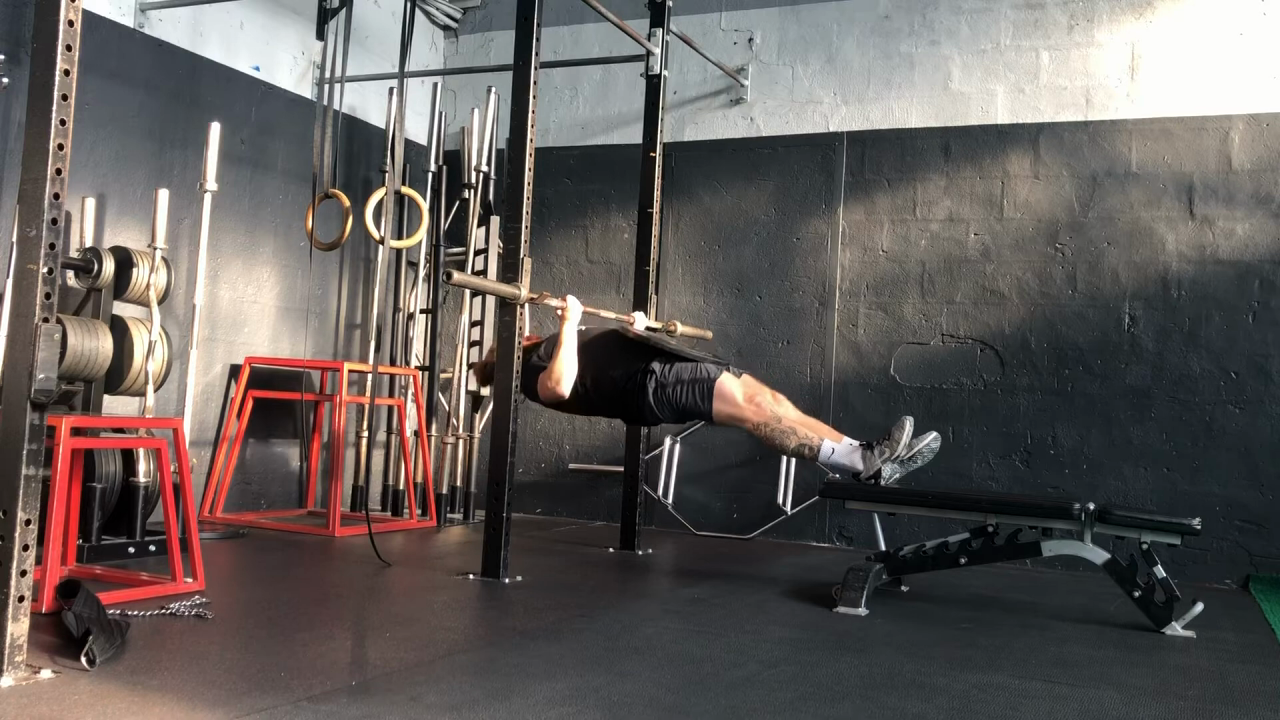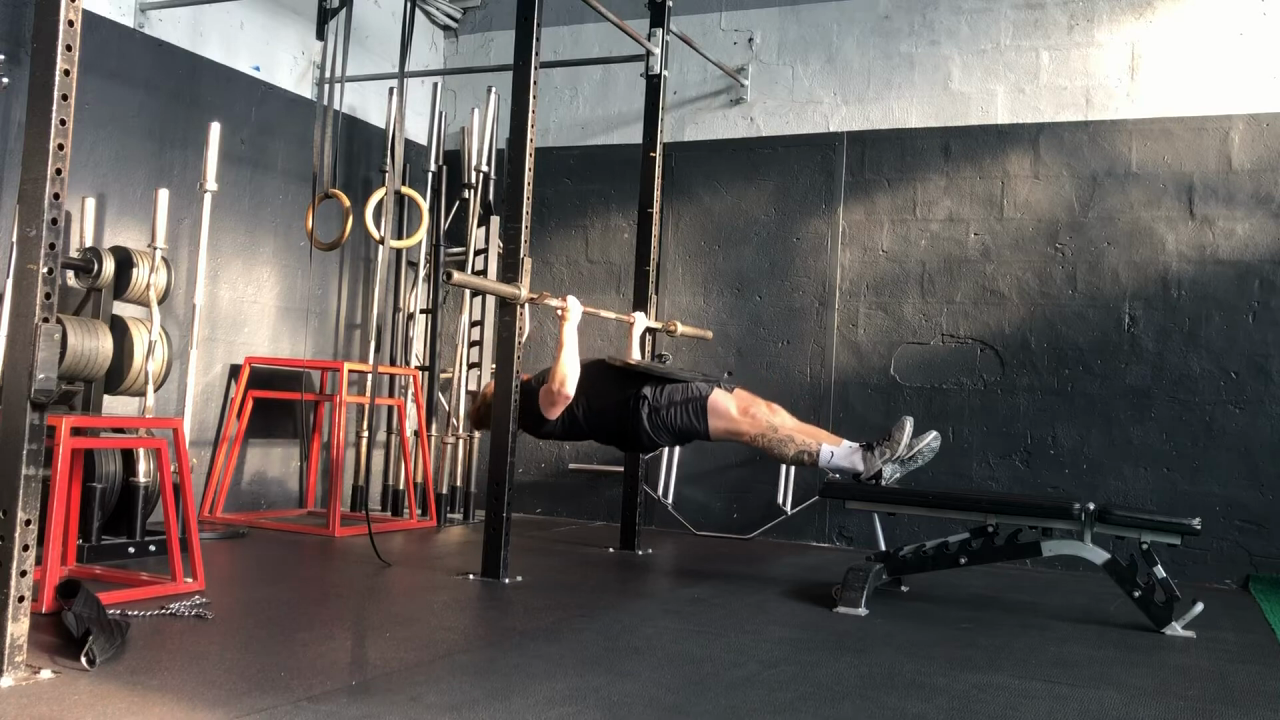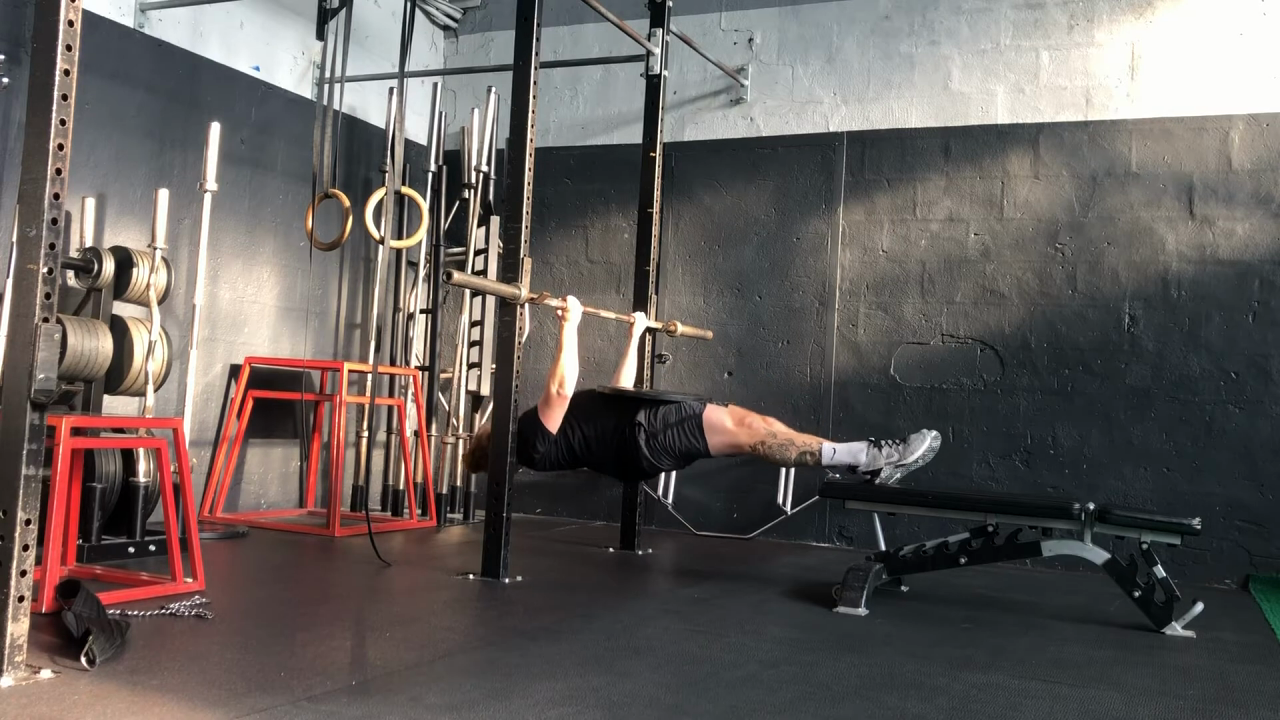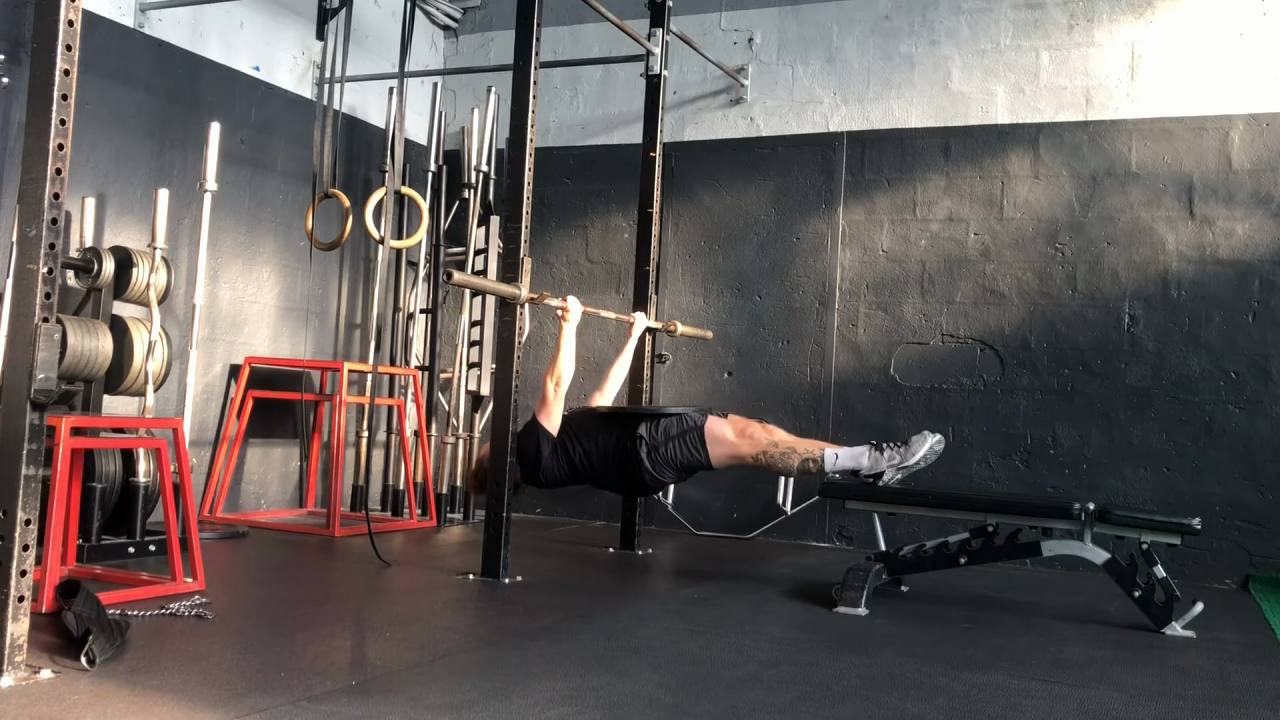
dt=0.5s
person 1, frame 1
left shoulder: (549, 352)
right shoulder: (532, 370)
right elbow: (561, 387)
left wrist: (636, 331)
right wrist: (567, 324)
left hip: (656, 368)
right hip: (648, 383)
left knee: (767, 399)
right knee: (751, 407)
left ankle: (869, 457)
right ankle: (864, 462)
person 1, frame 2
left shoulder: (539, 388)
right shoulder: (533, 408)
left elbow: (626, 378)
right elbow: (564, 390)
left wrist: (635, 334)
right wrist: (568, 325)
left hip: (647, 396)
right hip: (643, 410)
left knee: (763, 411)
right knee: (745, 418)
left ankle: (867, 459)
right ankle: (864, 463)
person 1, frame 3
left shoulder: (541, 432)
right shoulder: (532, 440)
left elbow: (619, 393)
right elbow: (561, 390)
left wrist: (635, 336)
right wrist: (568, 327)
left hip: (642, 423)
right hip: (640, 436)
left knee: (754, 423)
right knee: (744, 429)
left ankle: (873, 460)
right ankle: (872, 458)
person 1, frame 4
left shoulder: (541, 448)
right shoulder: (534, 453)
left elbow: (603, 395)
right elbow: (556, 386)
left wrist: (633, 337)
right wrist: (568, 325)
left hip: (645, 437)
right hip: (643, 449)
left knee: (755, 432)
right knee: (747, 440)
left ankle: (872, 461)
right ankle: (872, 461)
